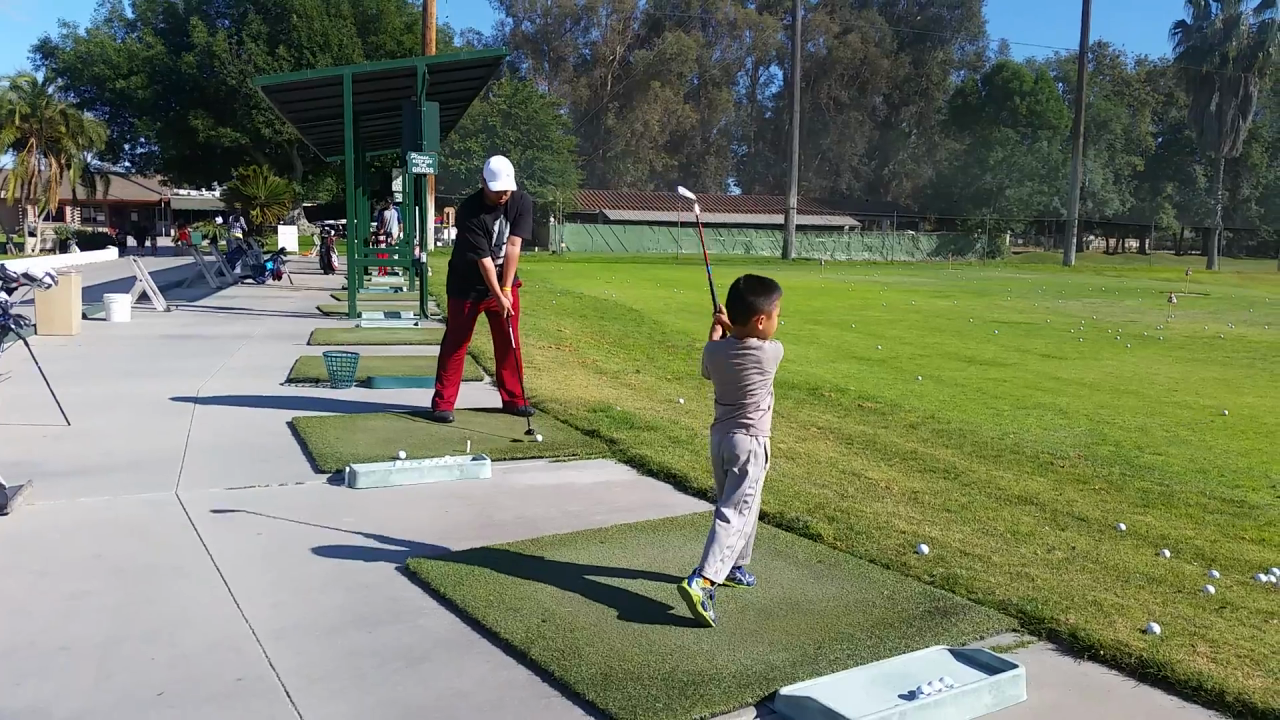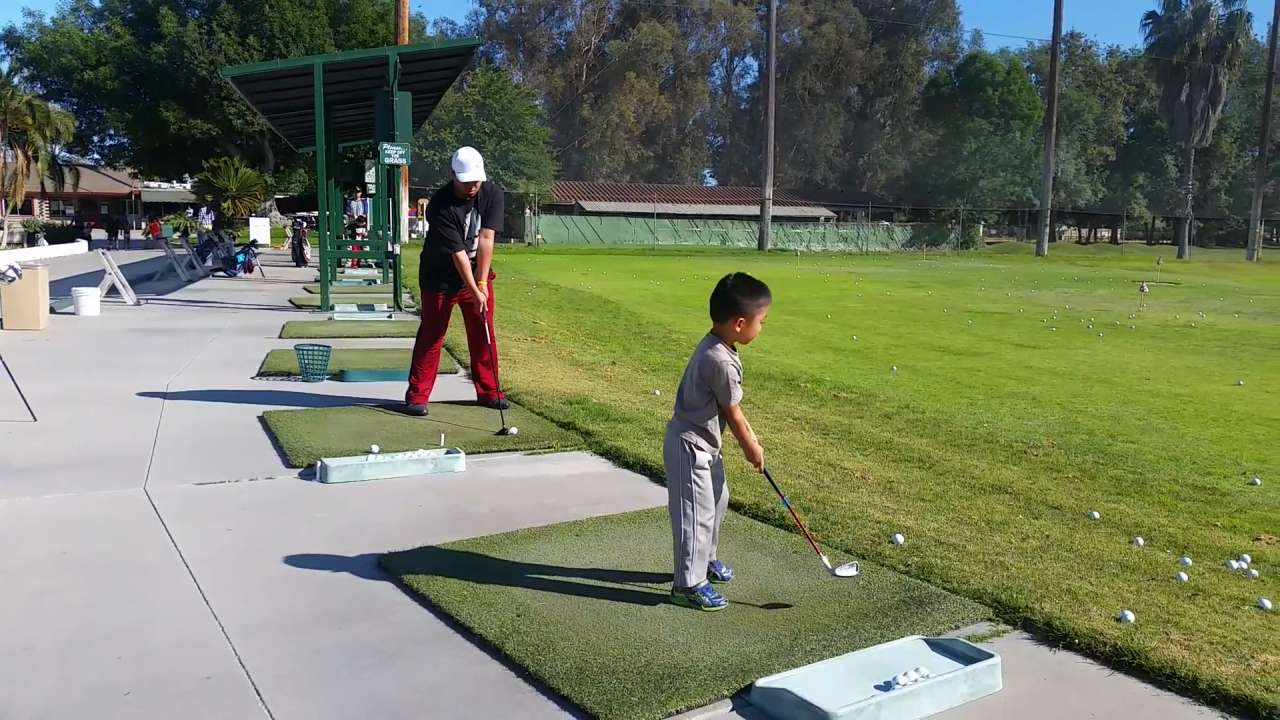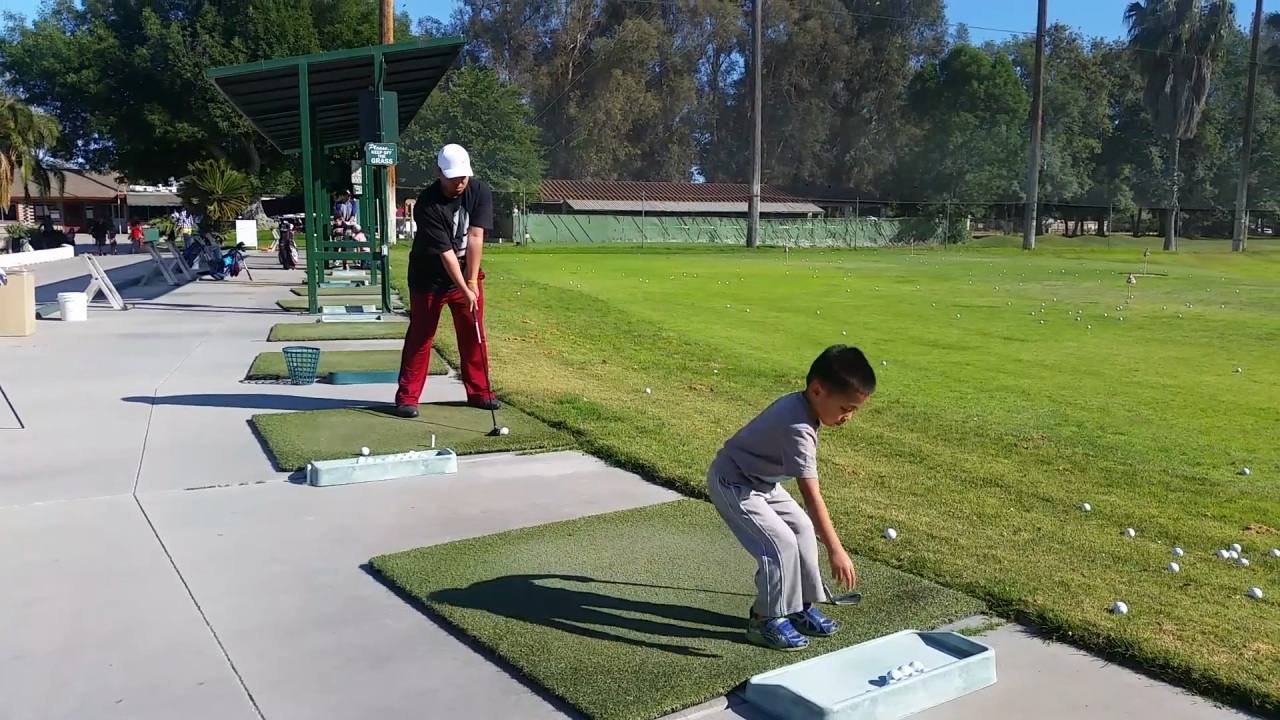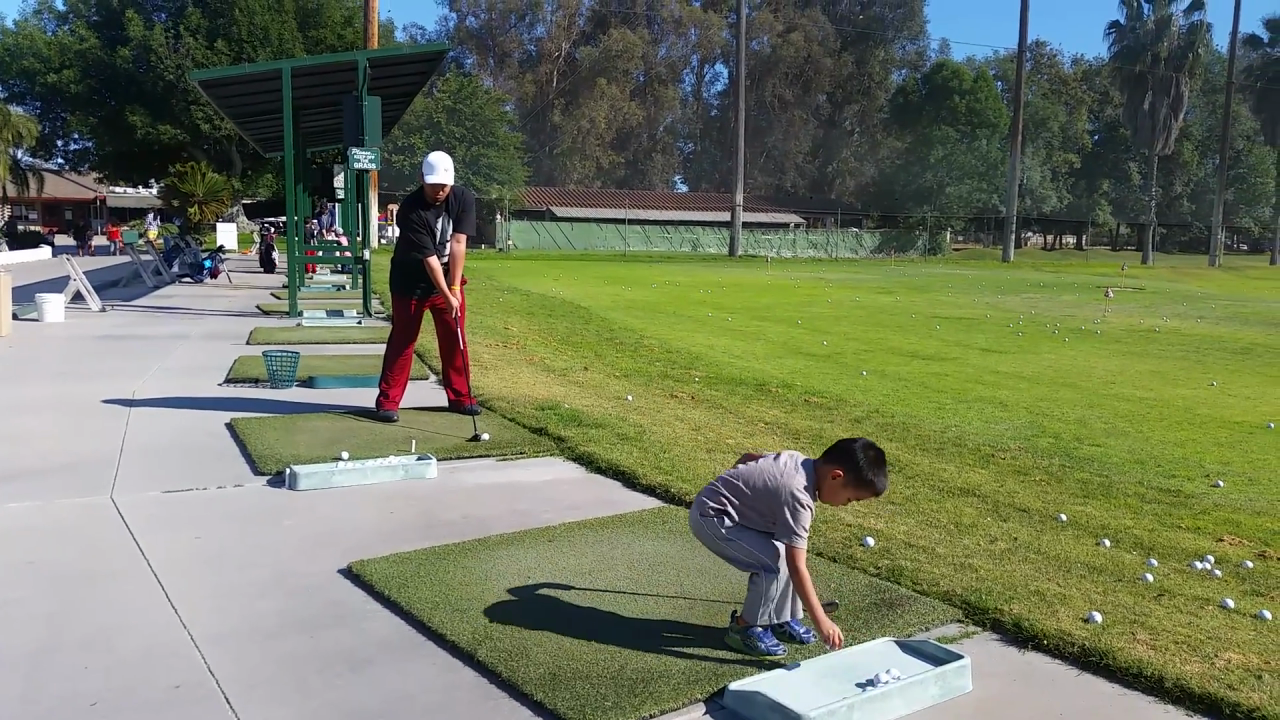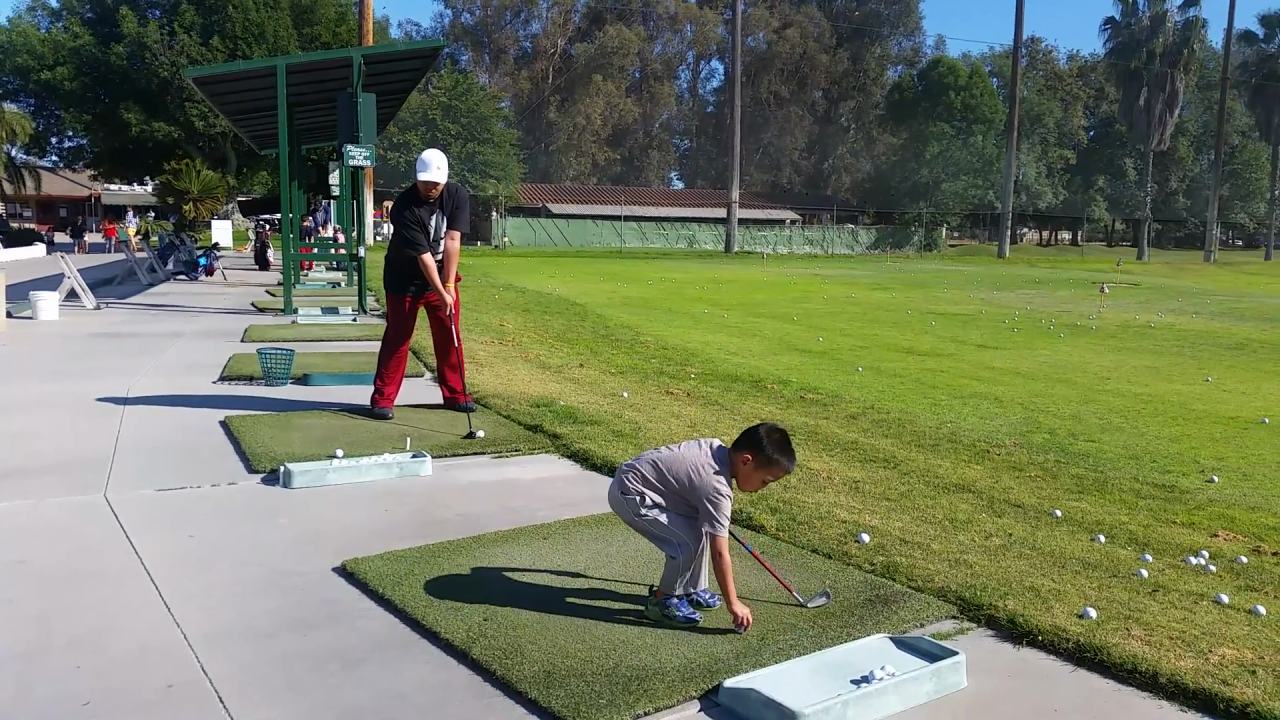
dt=1s
person 1, frame 1
left shoulder: (713, 352)
right shoulder: (772, 352)
left wrist: (717, 330)
right wrist: (731, 326)
left hip: (720, 437)
right hip: (749, 442)
left knee: (732, 507)
right knee: (735, 513)
left ankle: (729, 566)
right ankle: (702, 580)
person 1, frame 2
left shoulder: (713, 346)
right shoulder: (723, 362)
left elbow: (729, 406)
right elbow: (731, 413)
left wrist: (749, 433)
right wrist: (751, 448)
left hip: (701, 442)
right hip: (690, 445)
left knee: (716, 502)
right knee: (696, 513)
left ankle: (703, 559)
right ankle: (689, 584)
person 1, frame 3
left shoulder: (798, 402)
right shoulder: (799, 429)
right elbow: (812, 496)
right wrist: (836, 550)
left hip: (757, 478)
right hip: (731, 484)
left knee: (803, 529)
right knee: (781, 543)
left ankle: (800, 607)
right ankle: (766, 621)
person 1, frame 4
left shoulder: (799, 460)
right shoulder: (799, 498)
left elbow: (750, 457)
right elbow: (798, 567)
right wrist: (821, 620)
left hip: (731, 507)
right hip: (711, 516)
left knee: (787, 551)
right knee: (774, 565)
left ankle: (781, 619)
right ankle: (746, 627)
person 1, frame 5
left shoulder: (718, 448)
right shoulder: (717, 489)
right elbow: (720, 553)
right wrist: (733, 603)
left hip: (641, 480)
right hip: (630, 493)
left knee: (700, 528)
right knee: (688, 542)
left ankle: (691, 588)
right ankle: (663, 600)
person 2, frame 1
left shoulder: (522, 202)
right shoulder: (469, 211)
left elbow: (513, 246)
right elbow: (483, 259)
left wrist: (507, 289)
right wrist: (497, 295)
left hip: (506, 283)
right hip: (467, 286)
left knee: (509, 341)
right knee: (456, 342)
left ankle: (513, 398)
right ankle: (443, 402)
person 2, frame 2
left shoulder: (493, 193)
right shoulder: (439, 205)
left elbow: (486, 239)
right elbow: (457, 252)
left wrist: (482, 283)
right wrist: (474, 290)
left hip: (478, 273)
right hip: (440, 277)
left knee: (484, 333)
right knee: (431, 335)
left ankle: (488, 391)
right ankle: (417, 395)
person 2, frame 3
left shoulder: (480, 192)
right shoulder: (427, 205)
left elbow: (475, 237)
right elbow: (445, 252)
left wrist: (472, 282)
right wrist: (463, 290)
left hip: (466, 273)
right hip: (429, 278)
left knee: (473, 333)
right knee: (420, 335)
left ankle: (478, 391)
right ankle: (407, 396)
person 2, frame 4
left shoulder: (464, 198)
right shoulder: (410, 210)
left elbow: (458, 244)
right elbow: (428, 257)
left wrist: (455, 288)
right wrist: (446, 296)
left hip: (449, 279)
right hip: (411, 282)
left knee: (455, 338)
right knee: (402, 340)
left ankle: (460, 396)
right ankle: (388, 400)
person 2, frame 5
left shoulder: (458, 195)
right shoulder: (404, 207)
left elbow: (452, 241)
right elbow: (422, 254)
left wrist: (449, 285)
right wrist: (440, 292)
left hip: (443, 276)
right hip: (404, 280)
left knee: (449, 335)
right knee: (397, 338)
left ankle: (454, 393)
right ankle: (382, 398)
